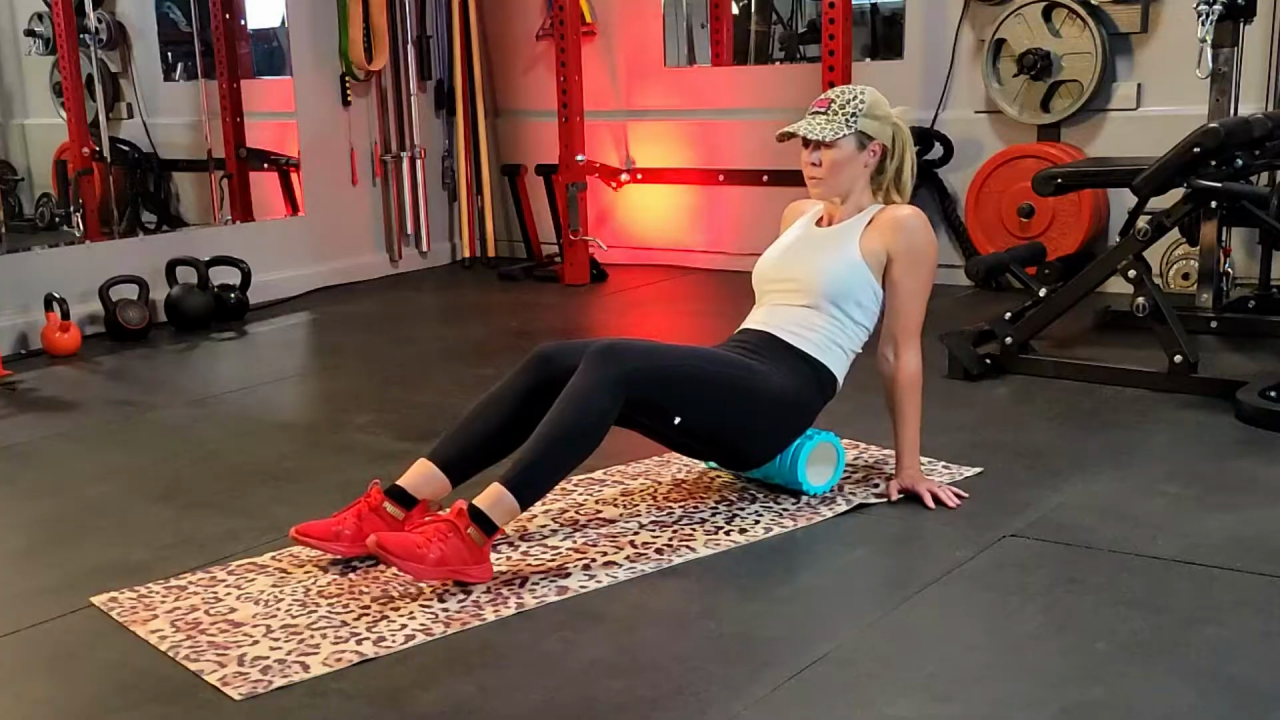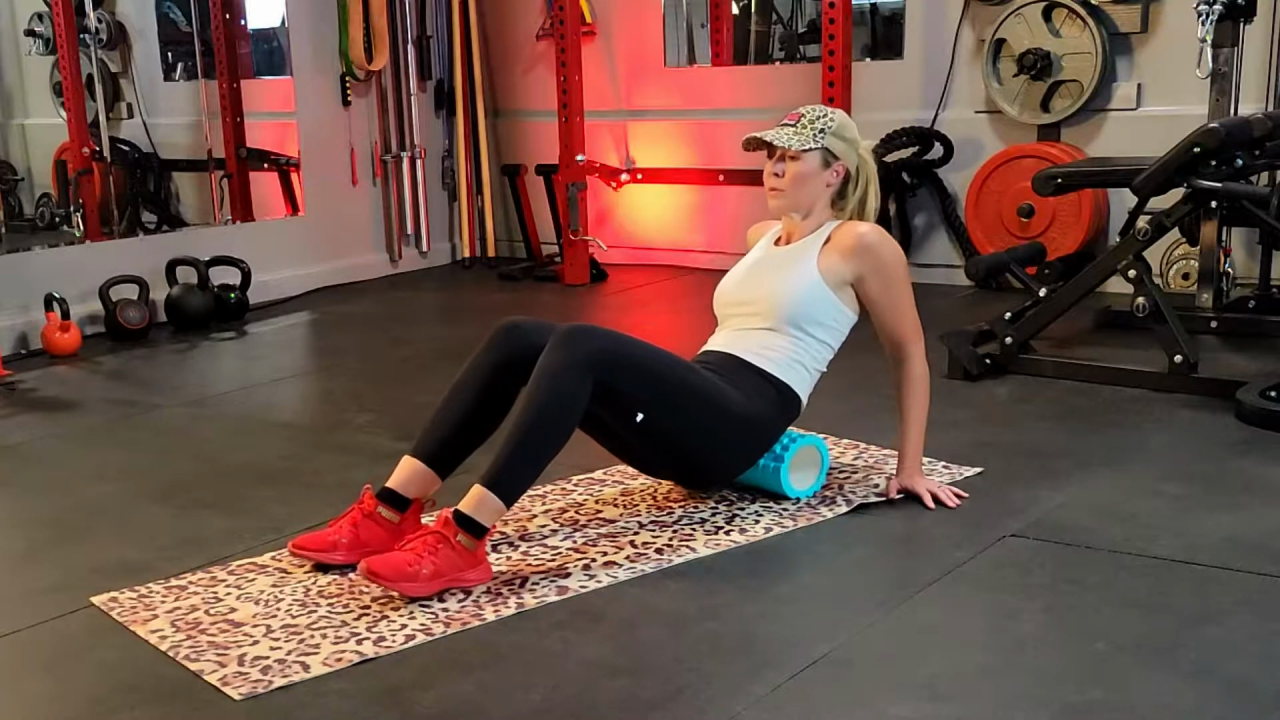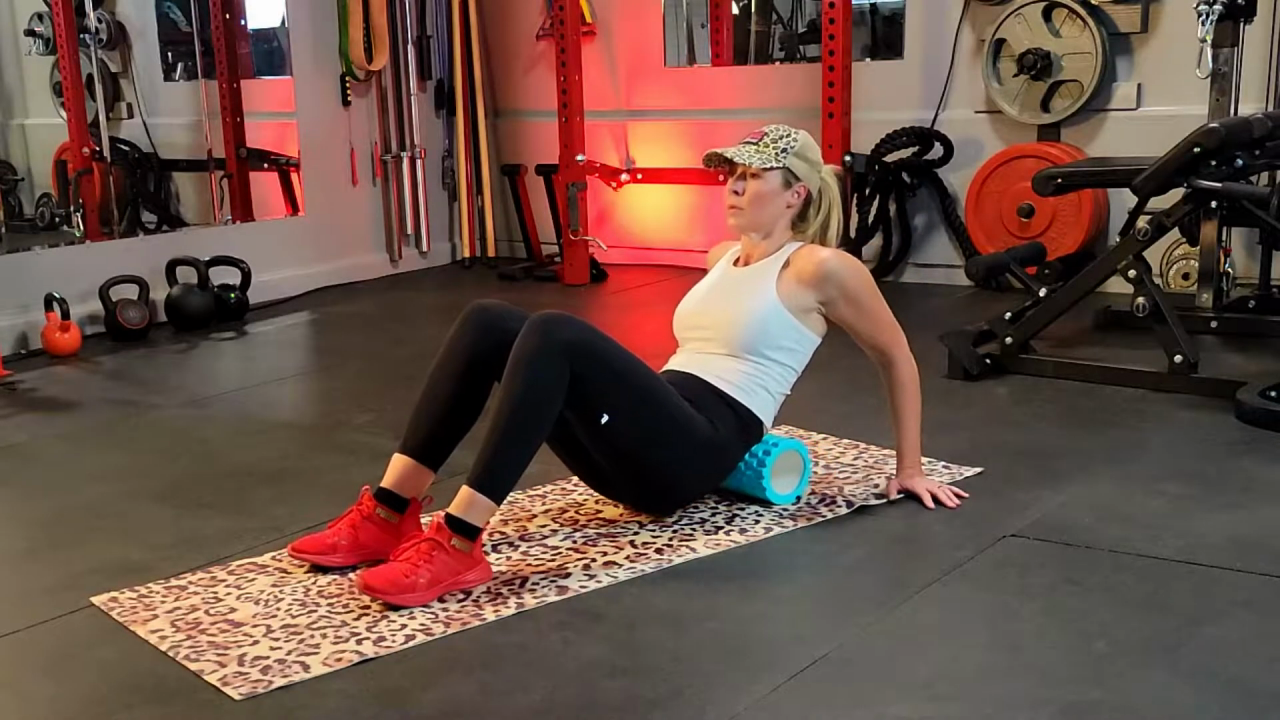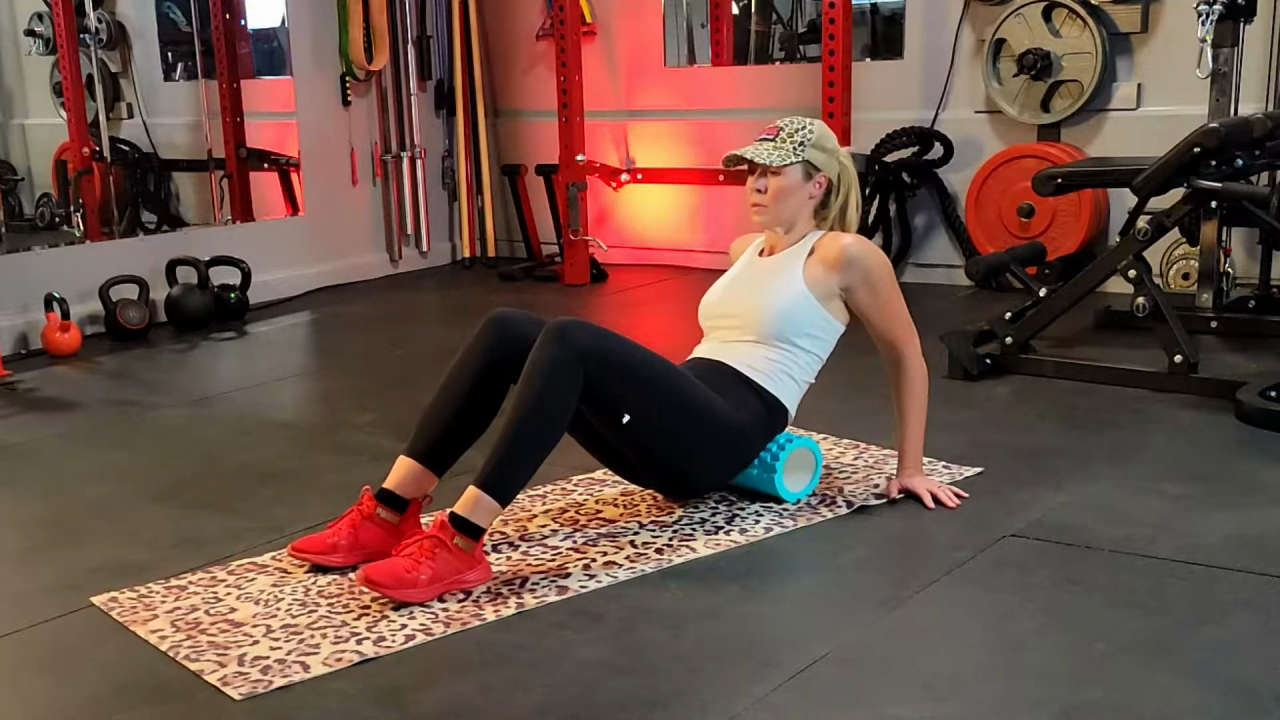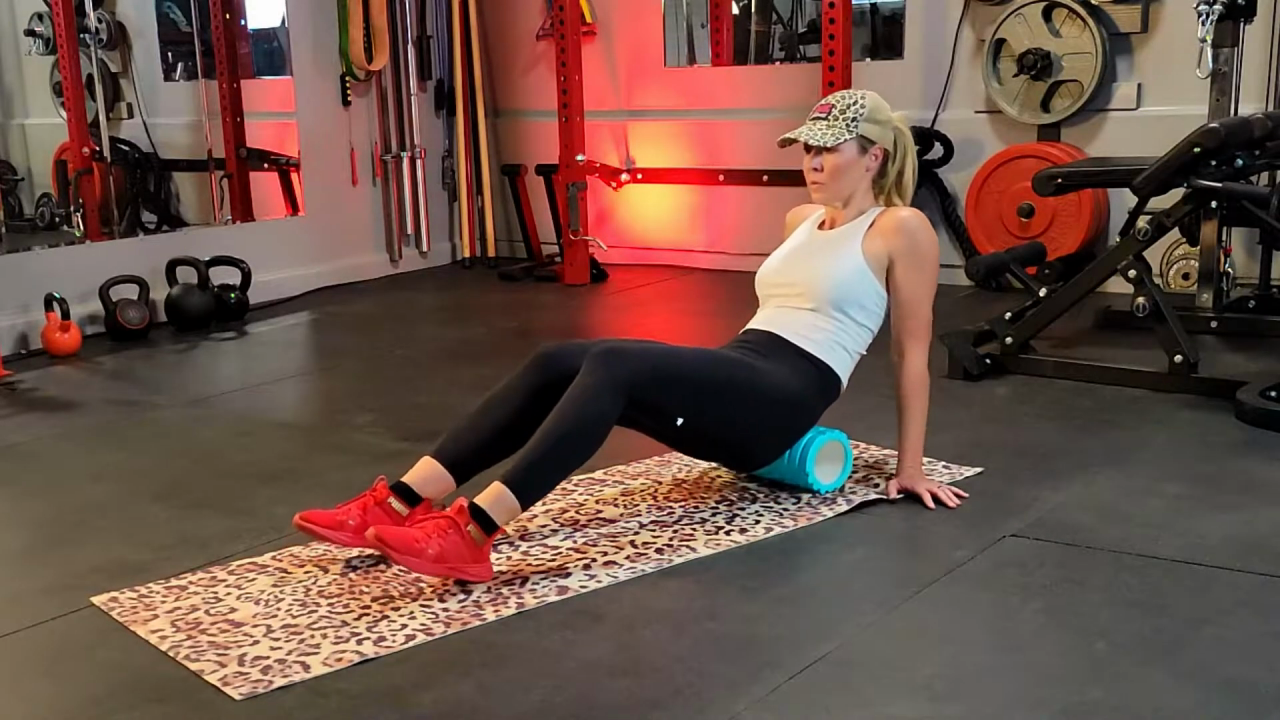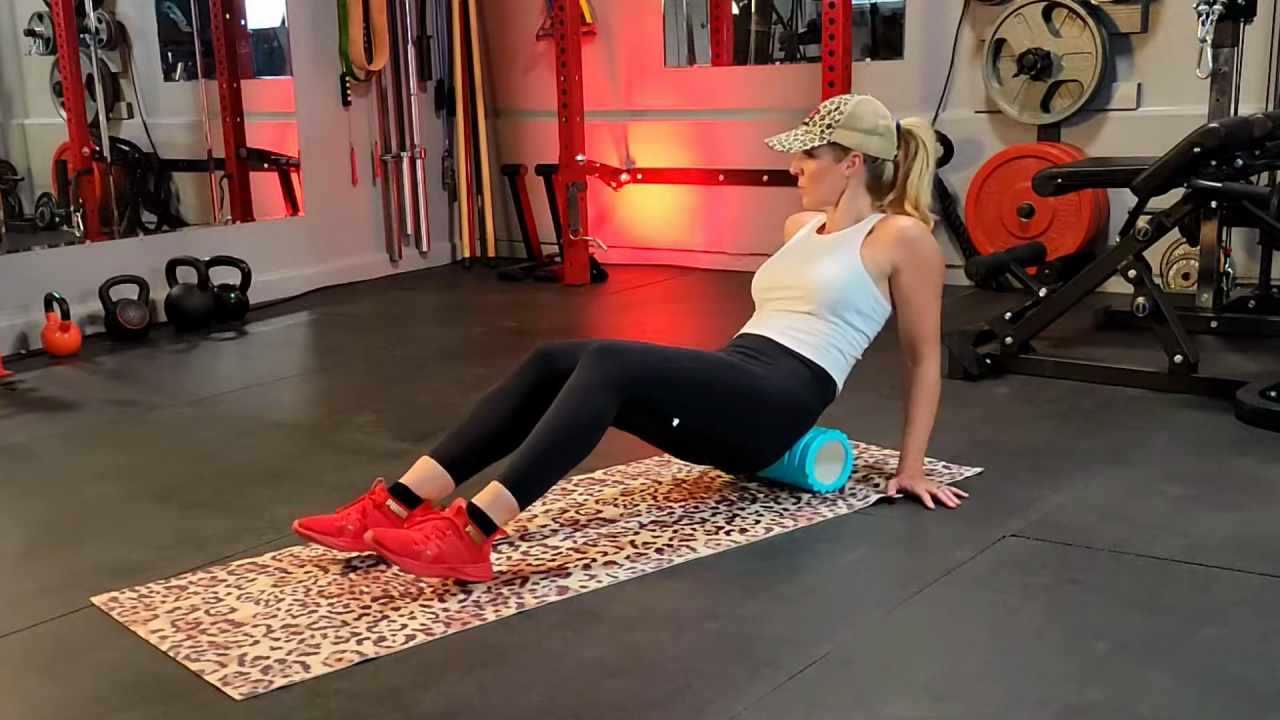
dt=0.7s
person 1, frame 1
left shoulder: (901, 227)
right shoulder: (799, 215)
left elbow: (902, 353)
left wrist: (910, 466)
left hip: (778, 400)
right hip: (729, 377)
left knee: (612, 366)
right knee: (550, 365)
left ankle: (472, 535)
right ankle: (395, 509)
person 1, frame 2
left shoulder: (861, 244)
right shoulder: (761, 237)
left elbow: (910, 355)
left wrist: (910, 467)
left hip: (740, 423)
right hip: (690, 405)
left knee: (579, 345)
right knee: (515, 339)
left ankle: (462, 541)
right ankle: (390, 512)
person 1, frame 3
left shoulder: (821, 268)
right shoulder: (722, 258)
left elbow: (898, 357)
left wrist: (909, 468)
left hip: (697, 451)
right hip: (641, 440)
left knee: (554, 334)
right knee: (487, 322)
left ankle: (457, 544)
right ankle: (389, 514)
person 1, frame 4
left shoulder: (844, 254)
right shoulder: (745, 250)
left elbow: (907, 356)
left wrist: (911, 467)
left hip: (723, 435)
right hip: (670, 419)
left knee: (569, 341)
right knee: (506, 330)
left ankle: (459, 544)
right ankle: (389, 514)
person 1, frame 5
left shoulder: (902, 229)
right shoulder: (802, 220)
left elbow: (911, 352)
left wrist: (911, 467)
left hip: (781, 400)
right hip: (733, 376)
left knee: (614, 368)
right knee: (553, 365)
left ankle: (470, 533)
right ankle: (399, 504)
person 1, frame 6
left shoulder: (902, 238)
right shoulder: (802, 227)
left elbow: (925, 358)
left wrist: (912, 467)
left hip: (775, 405)
right hip: (728, 383)
left knee: (609, 363)
right knee: (551, 362)
left ankle: (471, 533)
right ankle: (399, 506)
